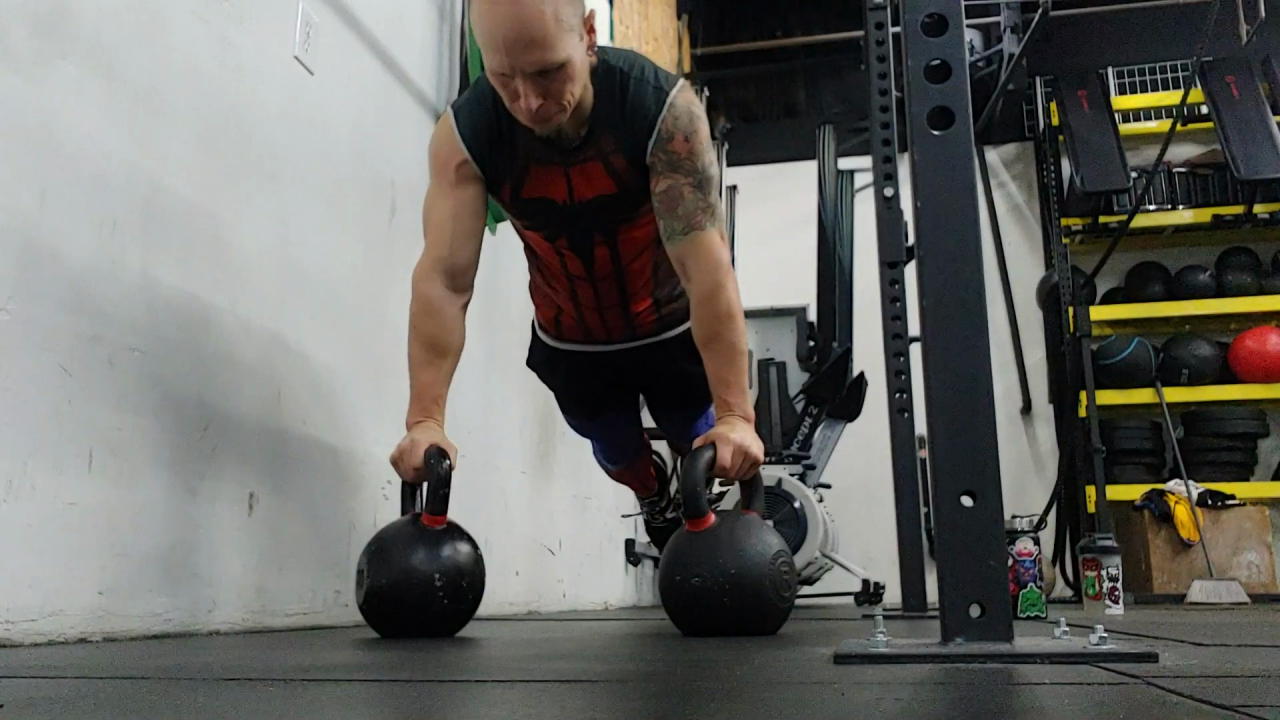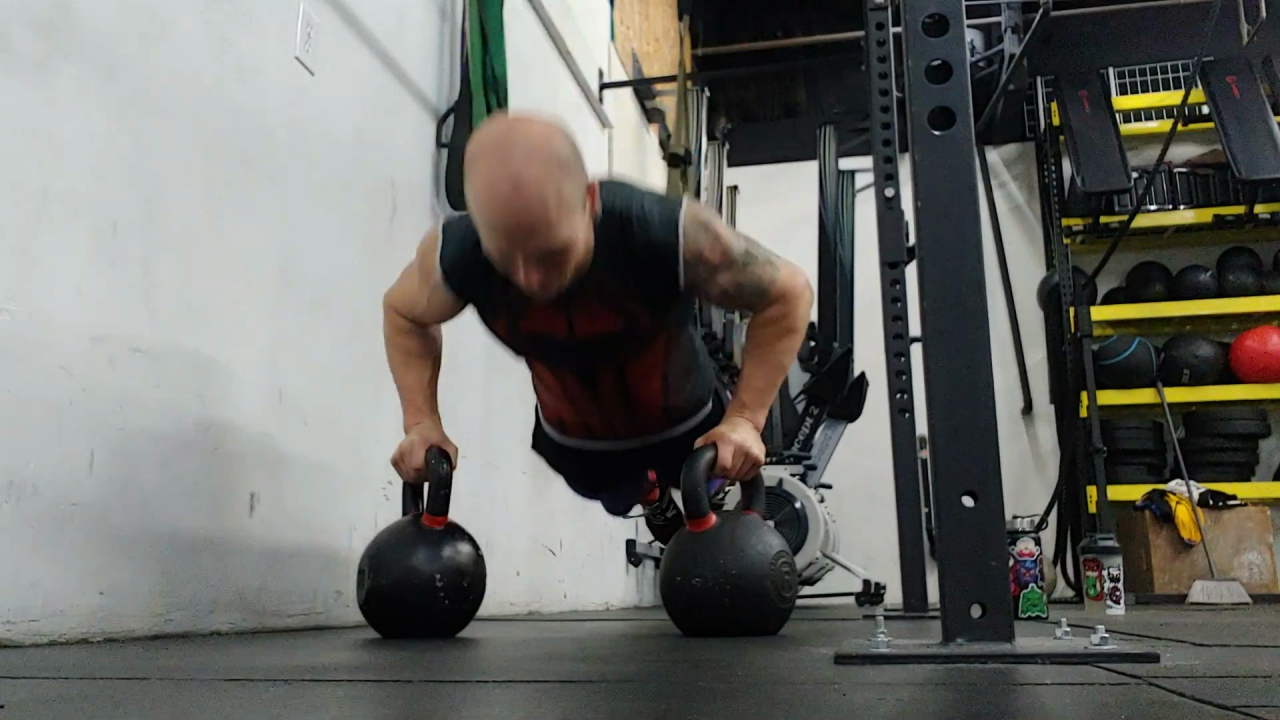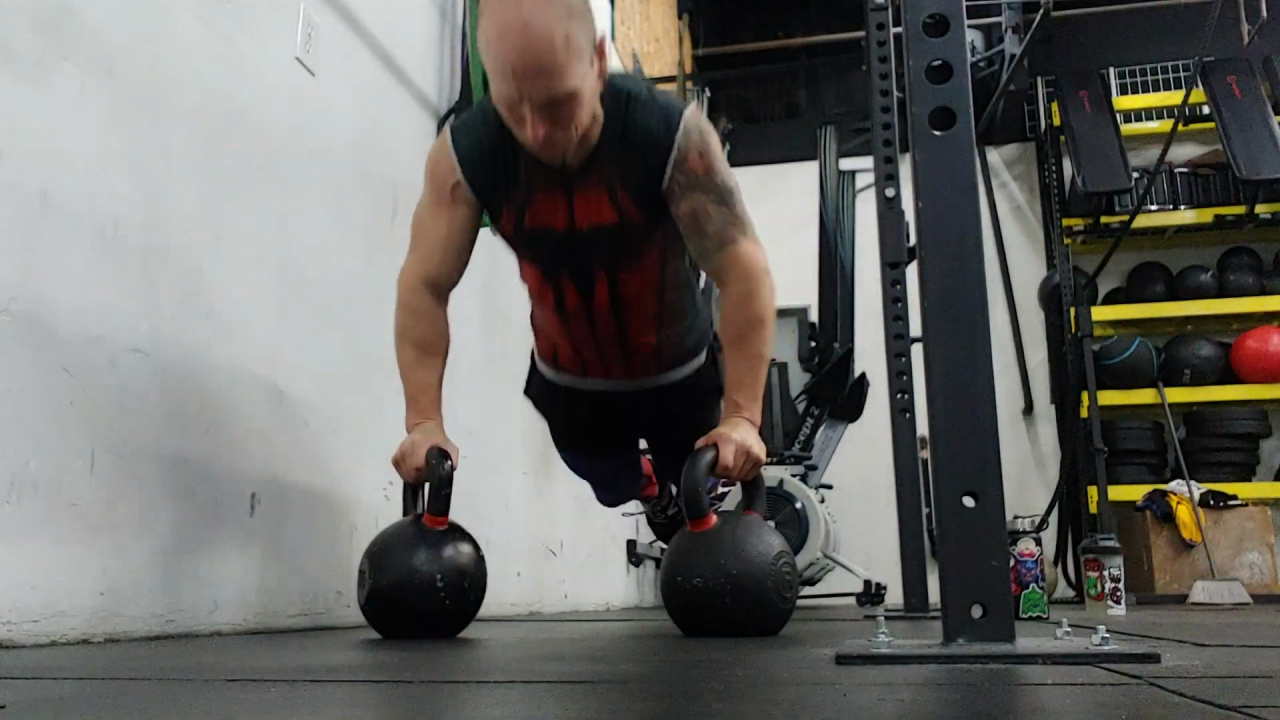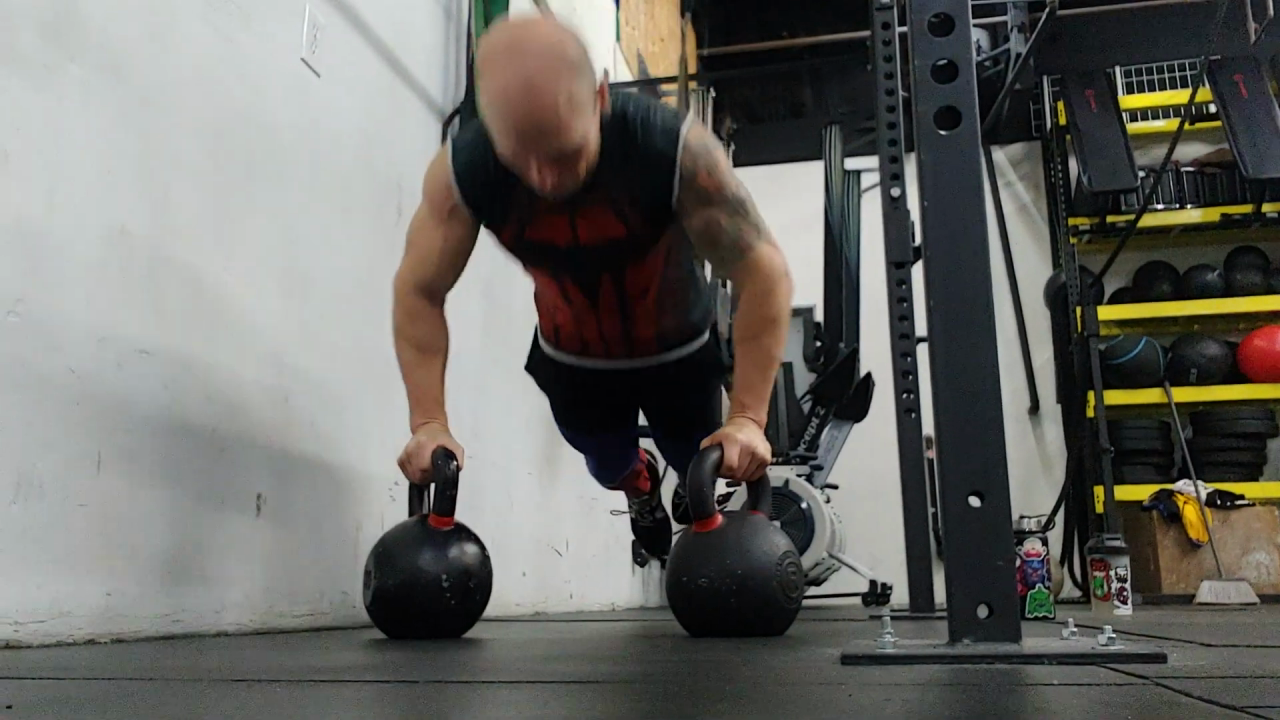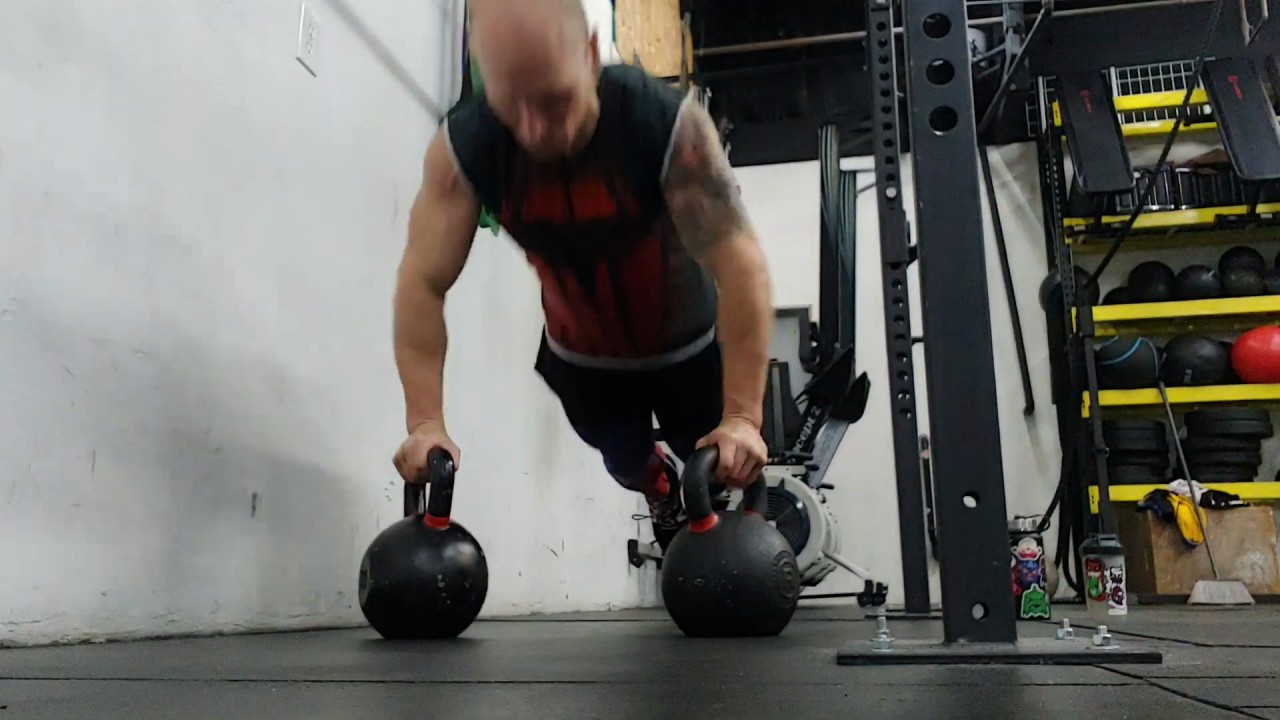
dt=1s
person 1, frame 1
left shoulder: (662, 106)
right shoulder: (465, 133)
left elbow: (705, 267)
right elbow: (443, 279)
left wrist: (736, 416)
right wrist: (425, 420)
left hip: (670, 330)
right hip: (570, 344)
left knee: (703, 452)
right knee: (616, 456)
right ankle: (655, 502)
person 1, frame 2
left shoulder: (670, 236)
right shoulder: (454, 254)
left elbow: (787, 293)
right elbow: (405, 315)
left wrist: (746, 416)
right wrist: (420, 423)
left hip: (682, 423)
right hip: (573, 438)
right knee: (617, 505)
right ankle: (654, 499)
person 1, frame 3
left shoulder: (671, 131)
right shoulder: (465, 152)
left elbow: (743, 273)
right elbow: (424, 284)
left wrist: (742, 417)
right wrist: (423, 421)
left hip: (675, 369)
right hip: (568, 378)
right knee: (614, 488)
right ankle: (650, 488)
person 1, frame 4
left shoulder: (673, 147)
right shoulder: (463, 170)
left elbow: (764, 273)
right elbow: (420, 292)
left wrist: (749, 413)
right wrist: (429, 418)
left hip: (678, 353)
right hip: (572, 362)
right knee: (612, 471)
right ankle: (640, 483)
person 1, frame 5
left shoulder: (667, 123)
right shoulder: (463, 147)
left elbow: (741, 270)
right elbow: (423, 283)
left wrist: (744, 417)
right wrist: (424, 422)
left hip: (685, 349)
right hip: (580, 359)
left knee: (715, 464)
right knee: (627, 465)
right ankle: (660, 489)
